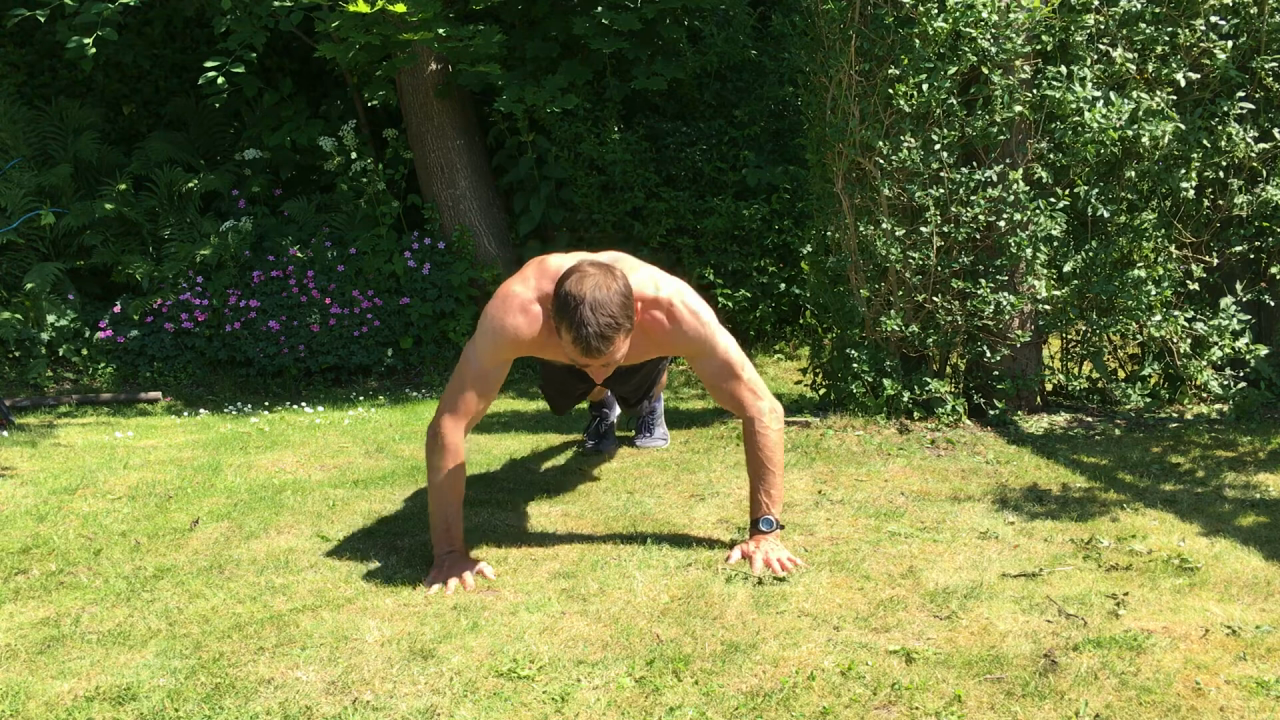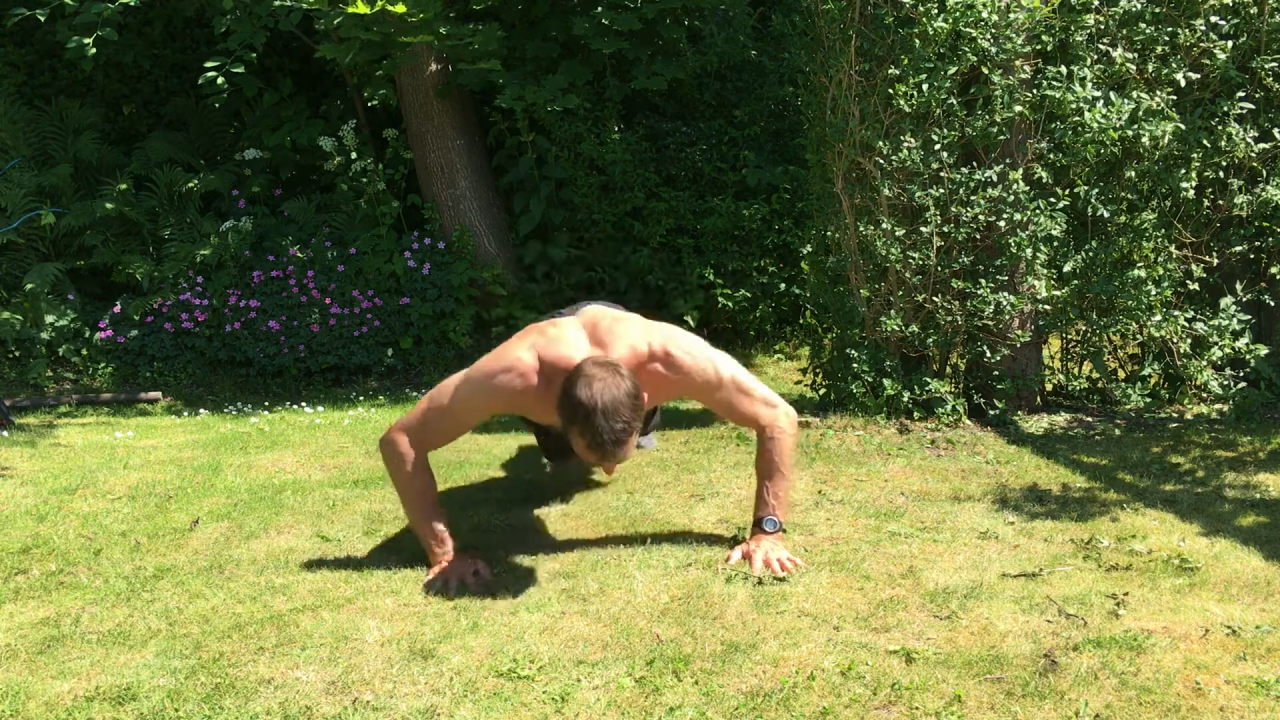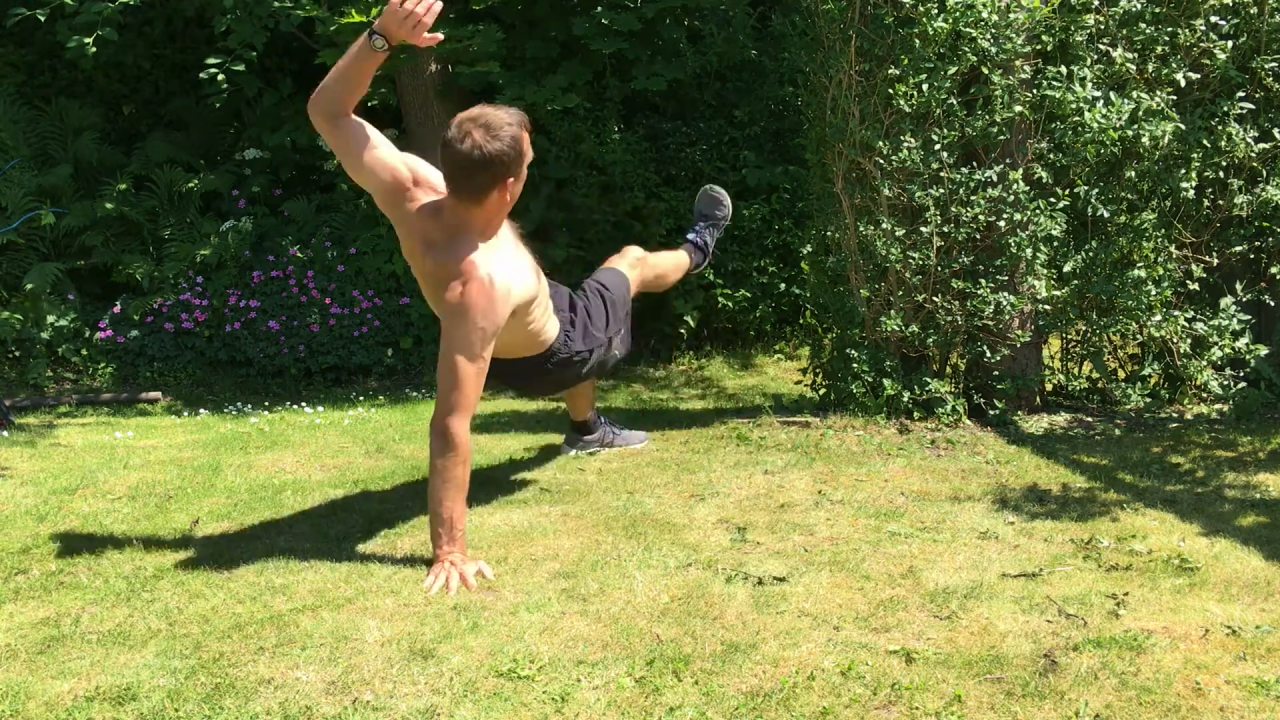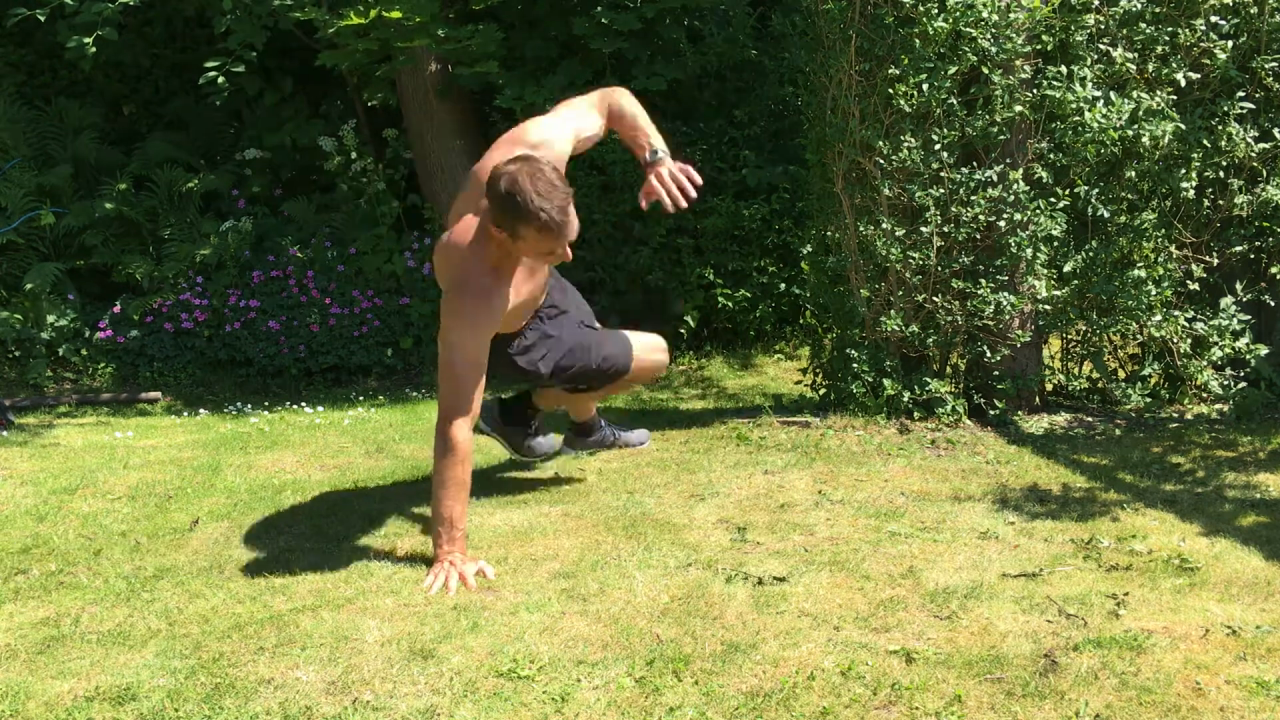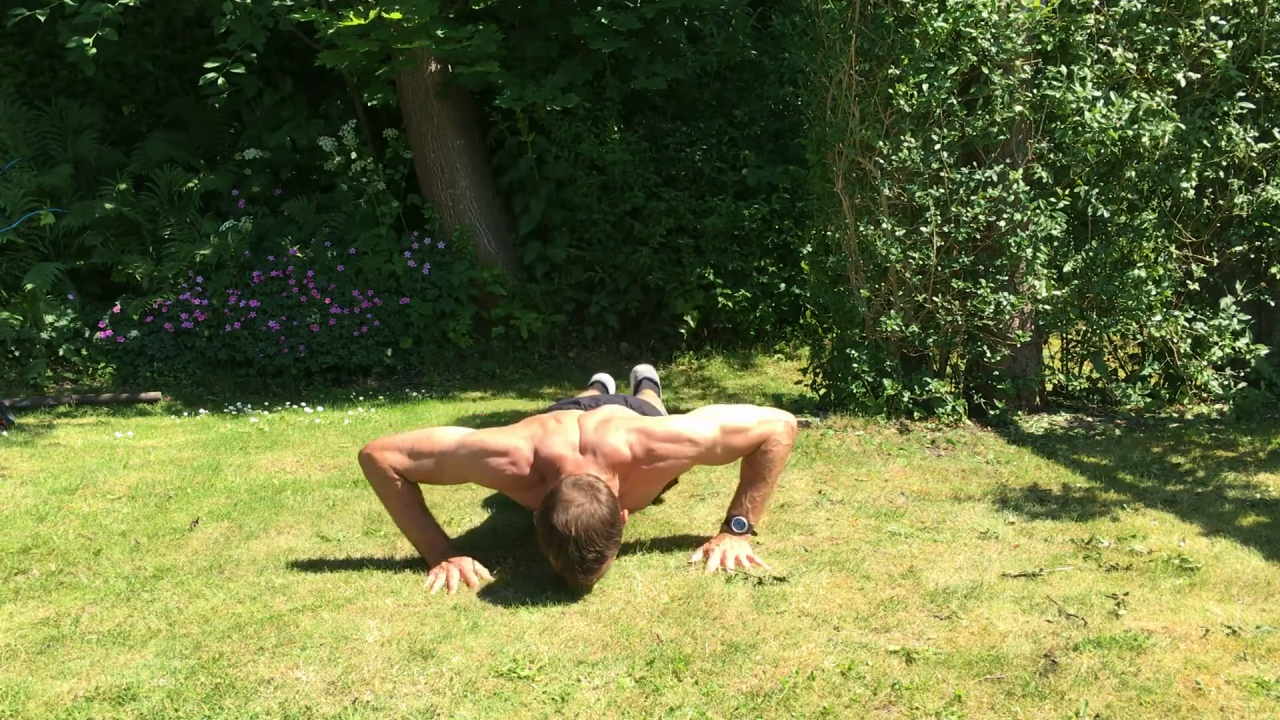
dt=1s
person 1, frame 1
left shoulder: (675, 311)
right shoulder: (518, 313)
left elbow: (763, 411)
right elbow: (449, 425)
left wrist: (765, 531)
right wrist: (449, 552)
left hip: (643, 343)
right hip: (561, 347)
left knee: (641, 397)
left ankle: (650, 404)
right ankle: (603, 403)
person 1, frame 2
left shoulder: (673, 361)
right shoulder: (514, 377)
left elbow: (779, 419)
right elbow: (398, 440)
left wrist: (768, 529)
right wrist: (443, 552)
person 1, frame 3
left shoulder: (411, 187)
right shoulder: (481, 286)
left elbow: (327, 111)
right elbow: (451, 426)
right wrist: (449, 552)
left hip: (506, 342)
right hip: (549, 356)
left knee: (575, 304)
right knee: (633, 261)
left ankle: (586, 430)
right ankle: (694, 250)
person 1, frame 4
left shoulder: (535, 148)
right shoulder: (474, 289)
left elbow: (614, 101)
right elbow: (455, 426)
left wrist: (655, 156)
right wrist: (450, 551)
left hip: (539, 288)
right hip: (513, 340)
left knee: (583, 337)
right knee: (653, 356)
left ankle: (586, 429)
right ankle: (521, 414)
person 1, frame 5
left shoulder: (649, 452)
right shoulder: (514, 462)
left elbow: (781, 427)
right elbow: (376, 456)
left wrist: (737, 530)
right wrist: (440, 555)
left hip: (634, 420)
right hip: (566, 417)
left ankle: (644, 383)
right ankle: (597, 392)
